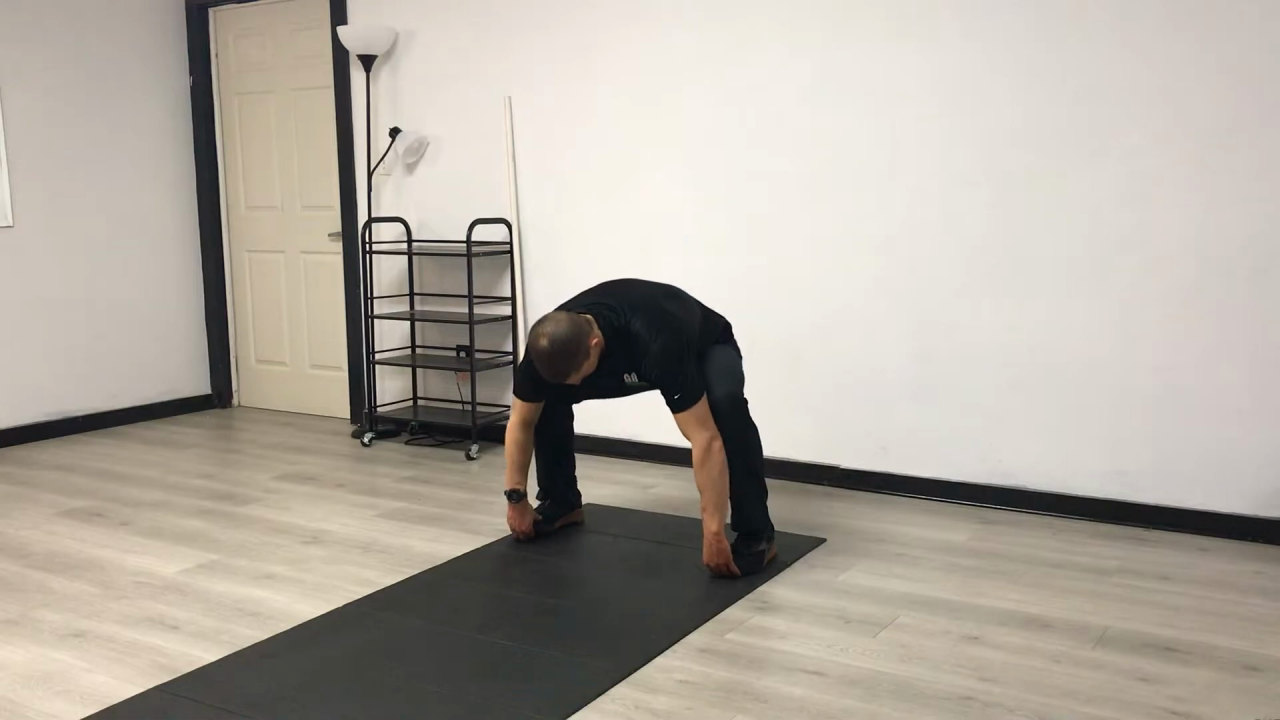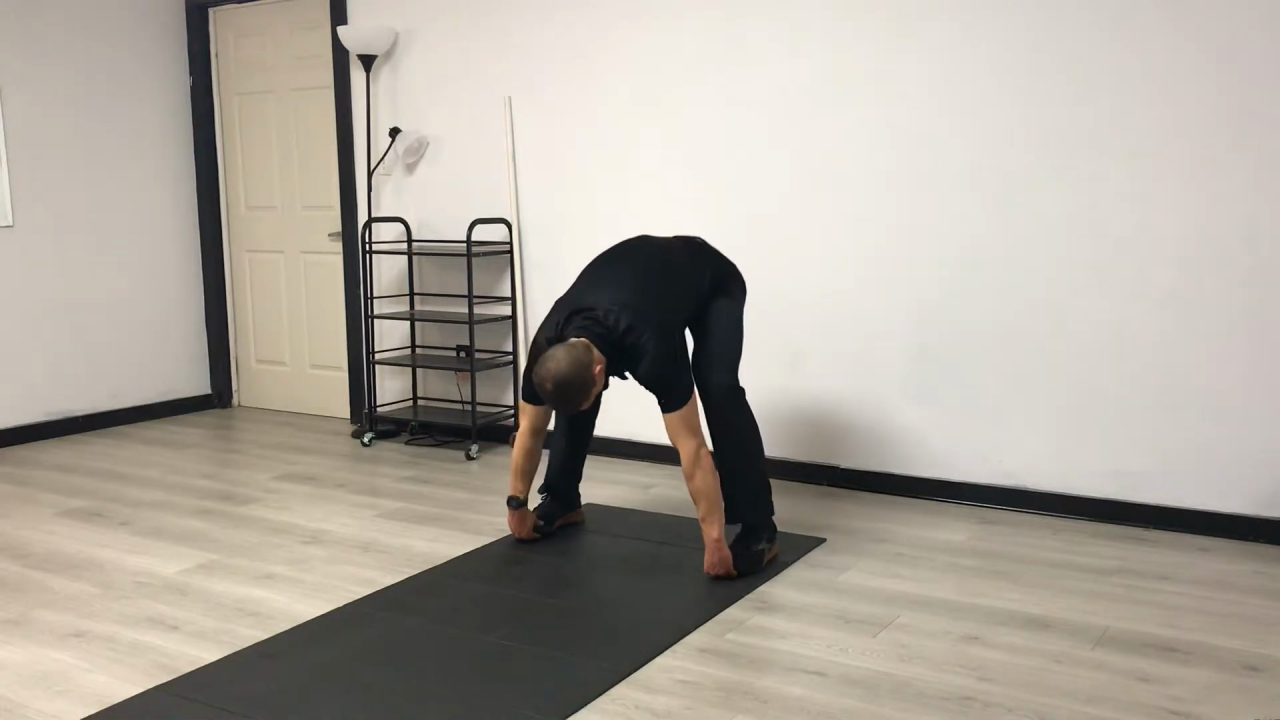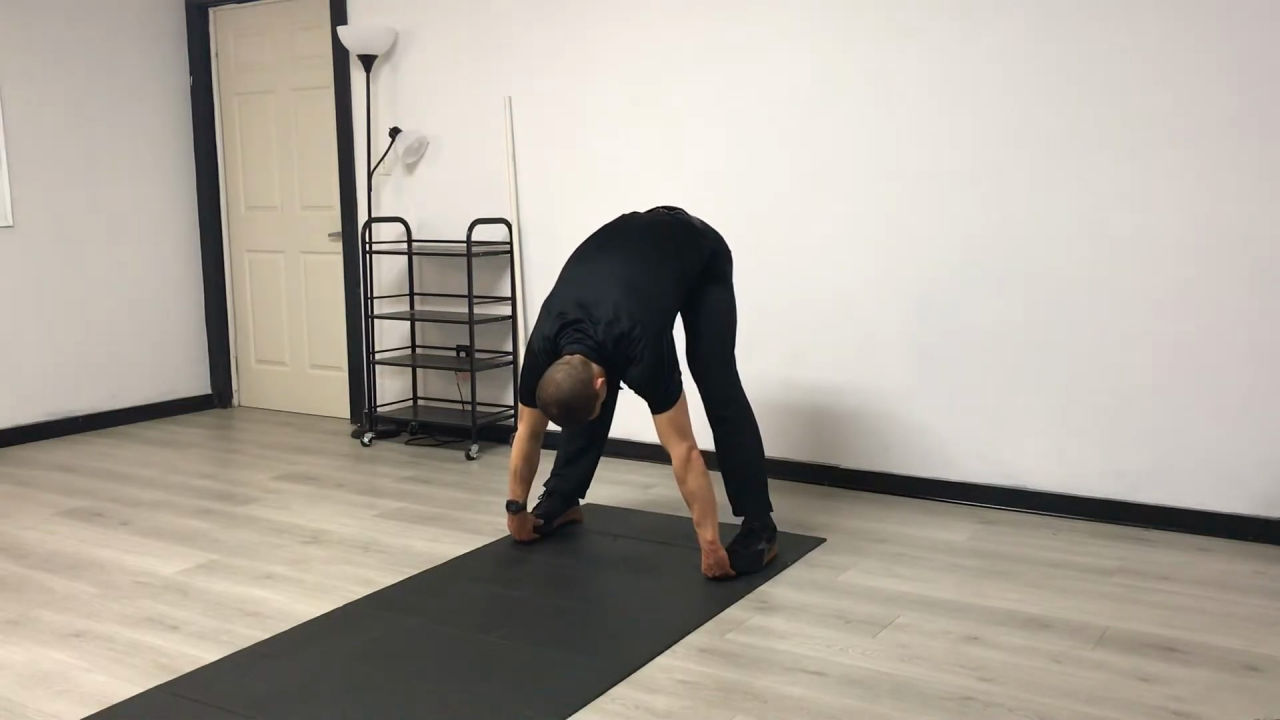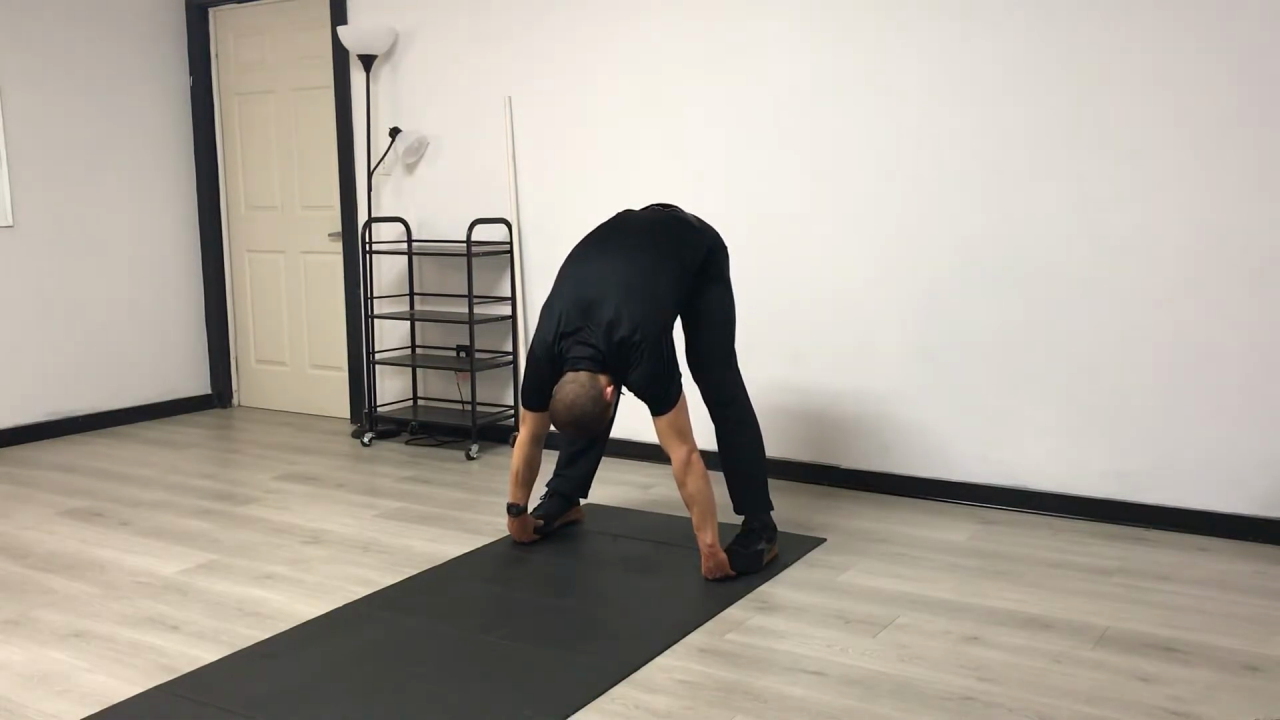
dt=1s
person 1, frame 1
left shoulder: (658, 345)
right shoulder: (549, 346)
left elbow: (705, 439)
right elbow: (520, 422)
left wrist: (713, 534)
right wrist: (516, 500)
left hip: (707, 347)
left knee: (725, 403)
right knee: (544, 399)
left ankle: (756, 533)
right ankle: (562, 503)
person 1, frame 2
left shoulder: (651, 349)
right shoulder: (551, 349)
left elbow: (691, 448)
right elbow: (530, 430)
left wrist: (714, 540)
right wrist: (517, 505)
left hip: (714, 284)
right hip: (642, 272)
left knee: (719, 390)
right knee: (571, 392)
left ankle: (758, 529)
right ankle: (562, 501)
person 1, frame 3
left shoulder: (641, 352)
right shoulder: (544, 351)
left elbow: (683, 451)
right elbow: (527, 434)
left wrist: (710, 543)
right wrist: (516, 510)
left hip: (702, 256)
left knee: (718, 389)
right knee: (584, 402)
left ankle: (759, 526)
right ankle: (562, 499)
person 1, frame 4
left shoulder: (641, 355)
right shoulder: (545, 356)
left elbow: (683, 453)
right elbow: (529, 437)
left wrist: (709, 545)
right wrist: (516, 512)
left hip: (698, 253)
left knee: (720, 390)
right knee: (585, 406)
left ankle: (759, 525)
right ankle: (564, 500)
